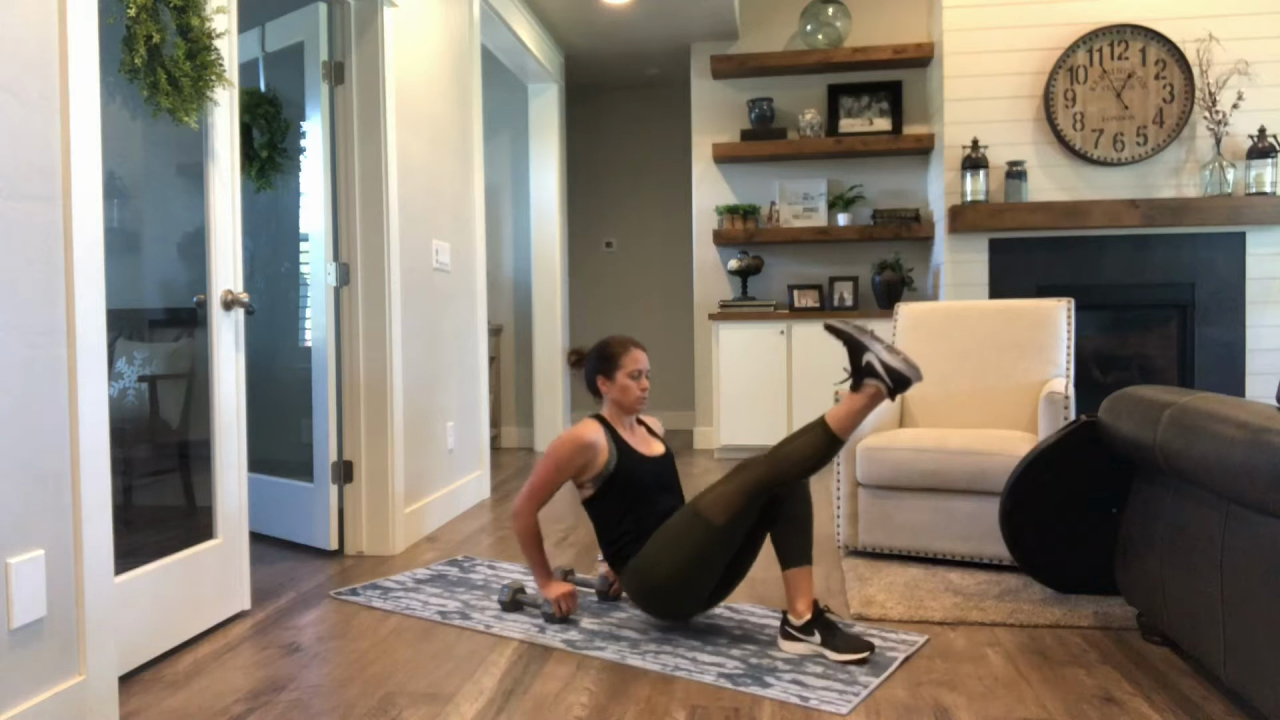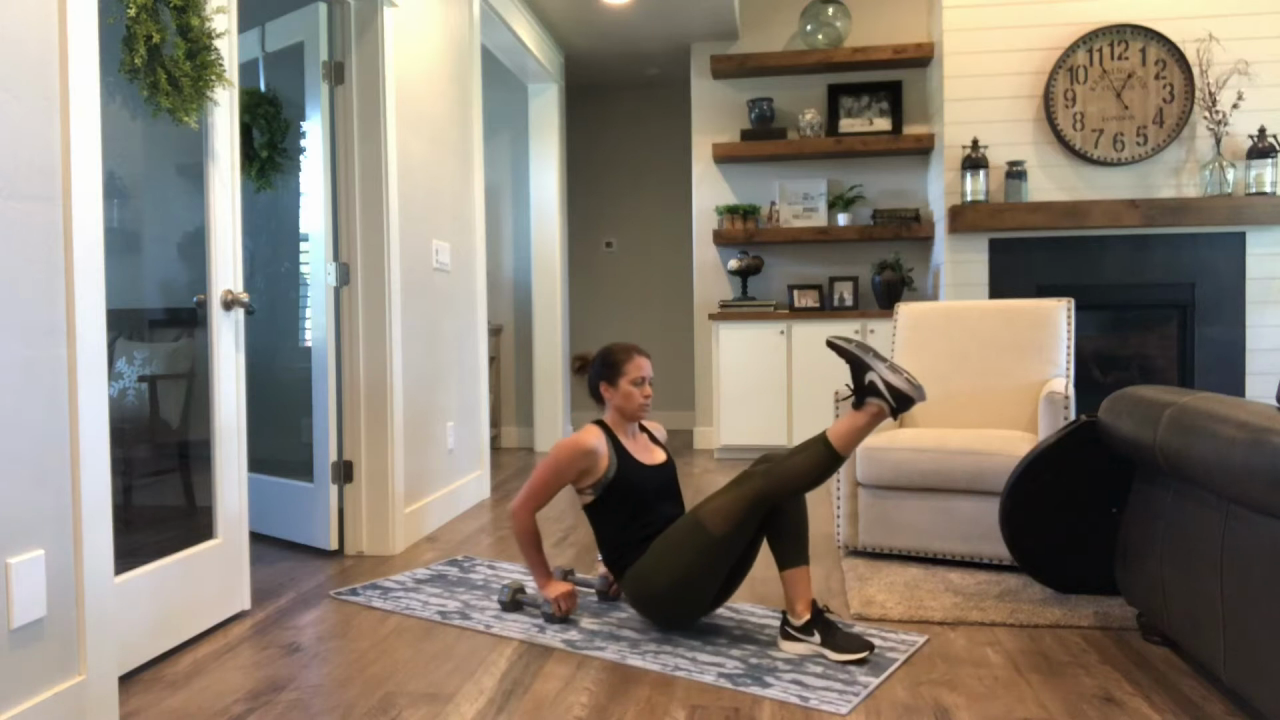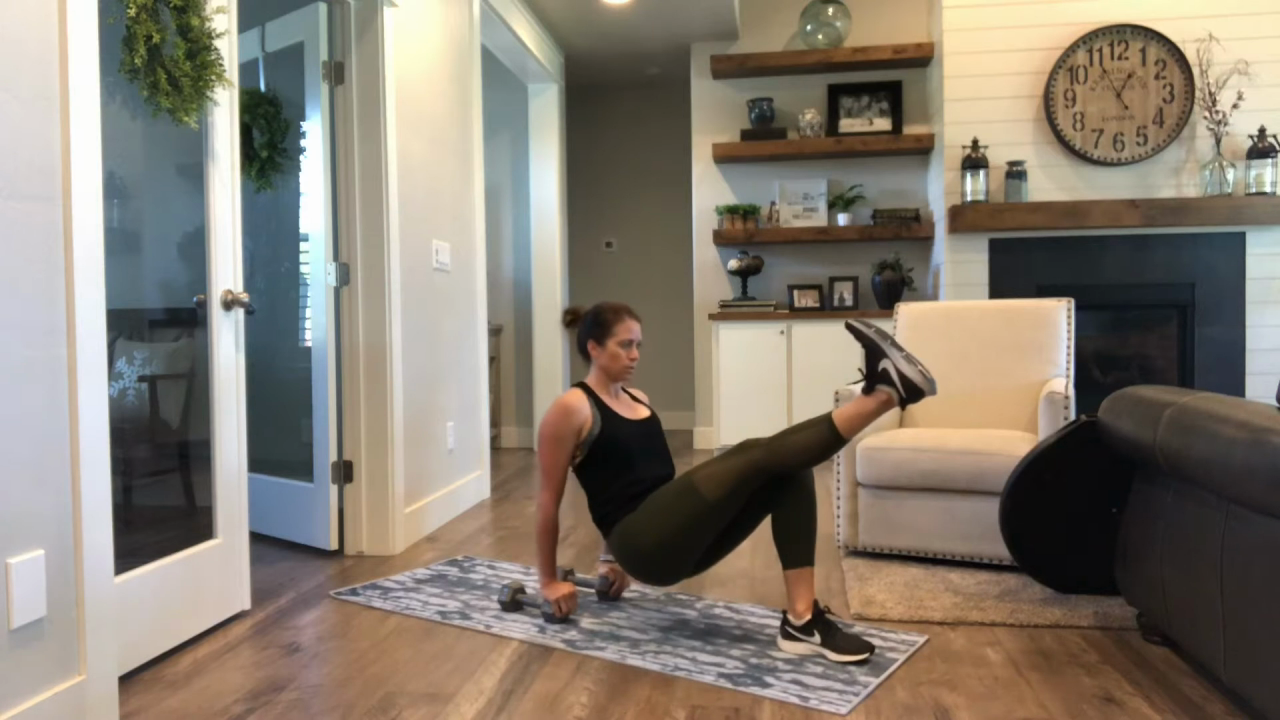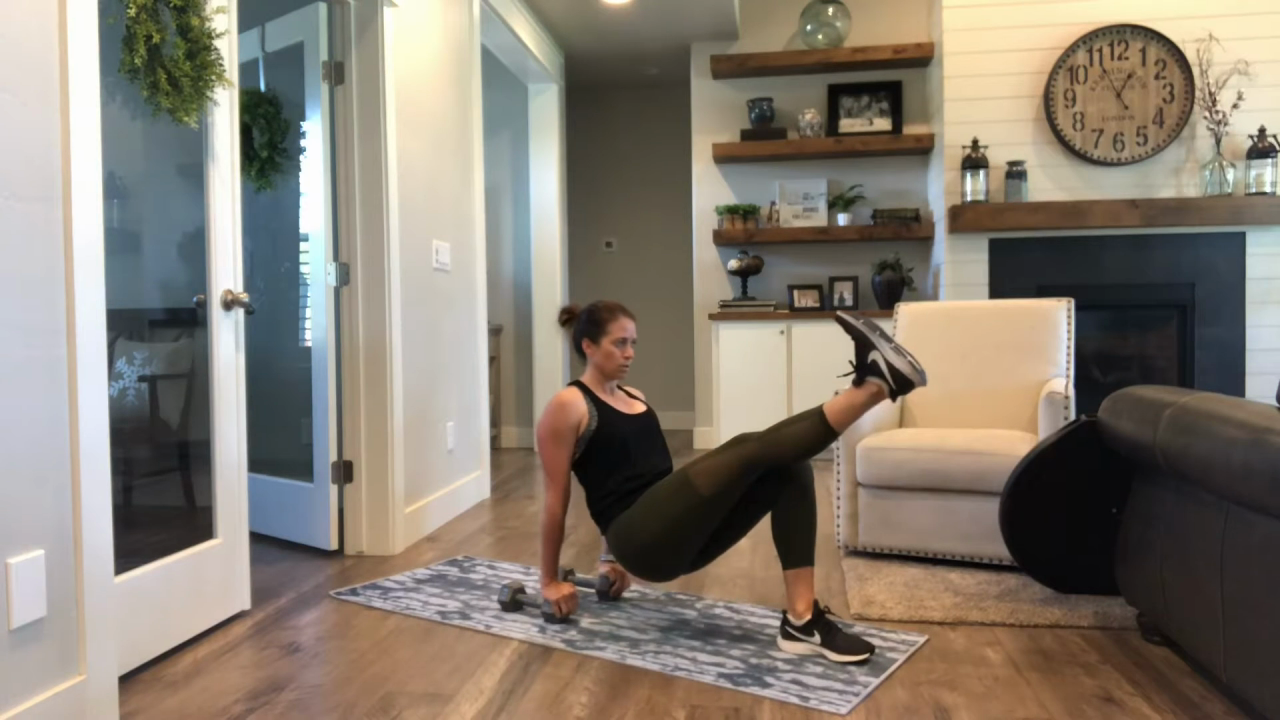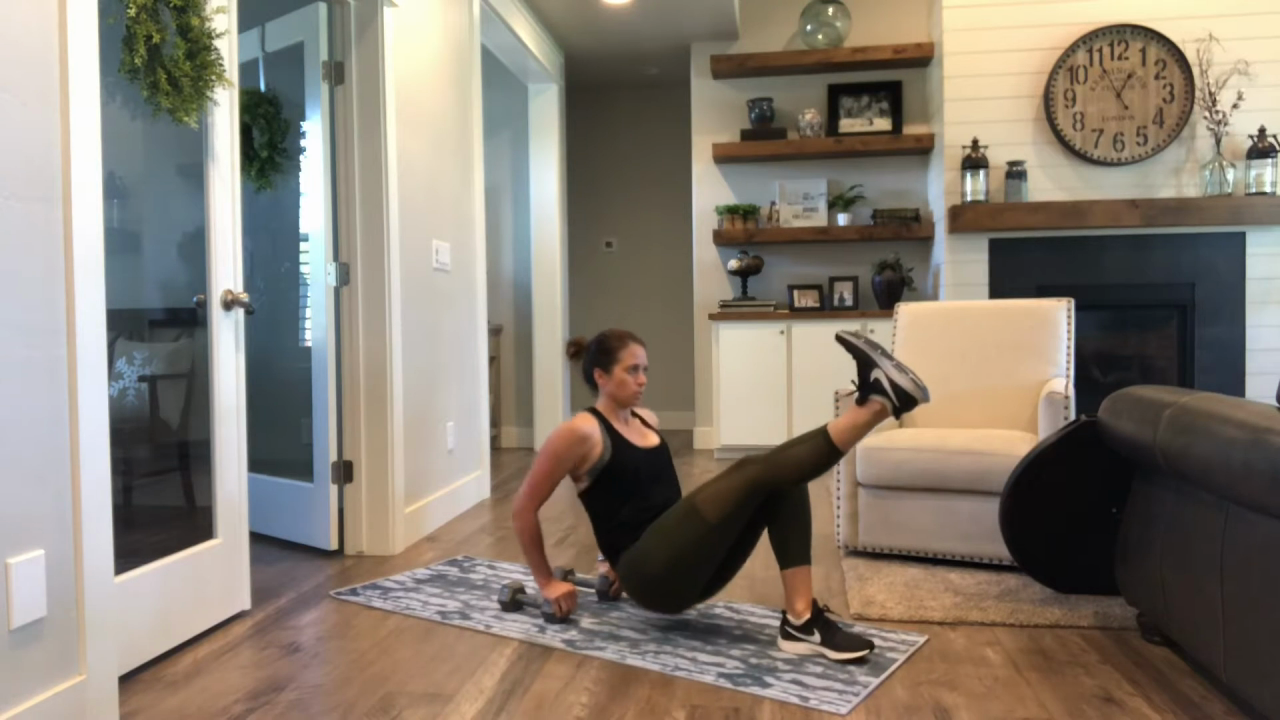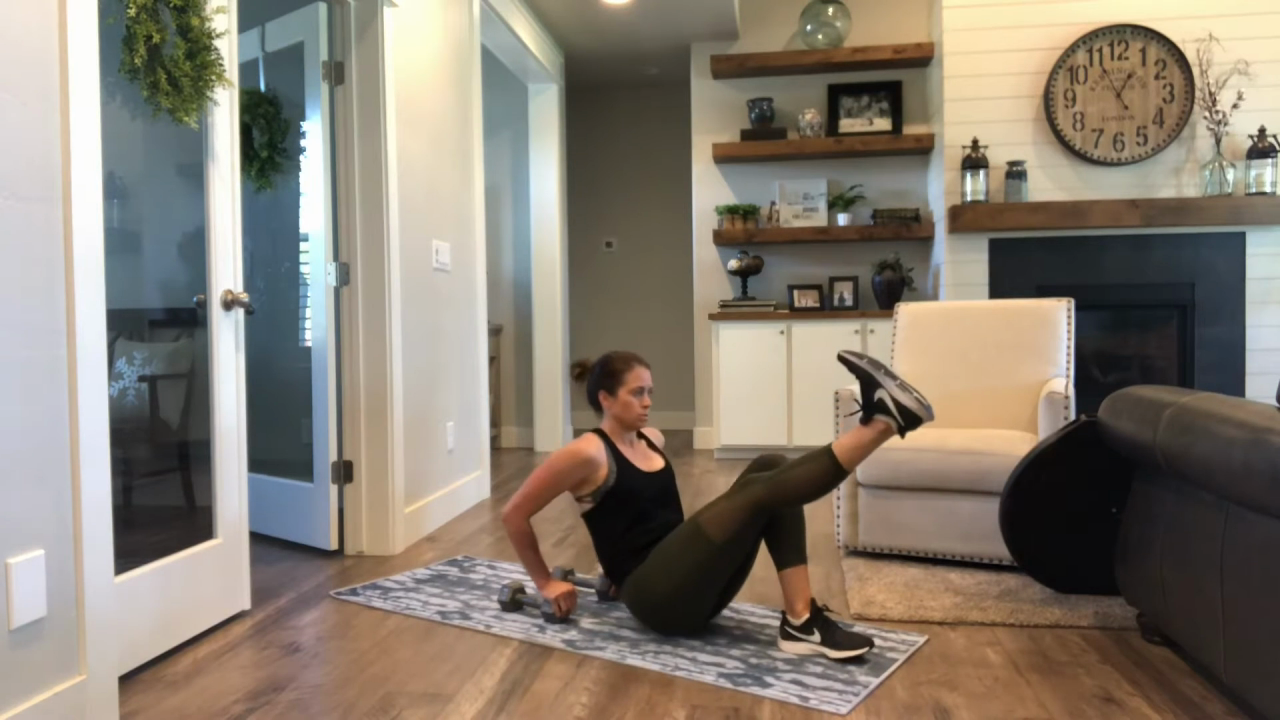
dt=0.4s
person 1, frame 1
left shoulder: (650, 429)
right shoulder: (585, 440)
right elbow: (523, 509)
left wrist: (614, 560)
right wrist: (547, 582)
left hip: (694, 569)
right hip: (657, 580)
left knee: (785, 479)
right knee: (757, 474)
left ankle: (801, 623)
person 1, frame 2
left shoulder: (655, 435)
right shoulder: (588, 446)
right elbow: (520, 509)
left wrist: (613, 558)
right wrist: (547, 582)
left hip: (696, 576)
right hip: (656, 588)
left knee: (774, 471)
right knee: (758, 484)
left ankle: (802, 624)
person 1, frame 3
left shoulder: (638, 400)
right shoulder: (571, 409)
right elbow: (548, 500)
left wrist: (610, 558)
right wrist: (549, 581)
left hip: (682, 535)
right hip: (646, 545)
left knee: (789, 470)
right knee: (755, 456)
left ankle: (801, 622)
right ankle: (883, 394)
person 1, frame 4
left shoulder: (633, 397)
right shoulder: (567, 406)
right elbow: (556, 499)
left wrist: (612, 559)
right wrist: (550, 581)
left hip: (682, 532)
right hip: (645, 540)
left knee: (788, 467)
right knee: (750, 451)
left ankle: (801, 622)
right ankle: (873, 385)
person 1, frame 5
left shoulder: (645, 420)
right shoulder: (580, 433)
right elbow: (523, 509)
left wrist: (615, 559)
right wrist: (547, 582)
left hip: (688, 563)
right hip: (652, 573)
left knee: (781, 478)
right knee: (754, 473)
left ankle: (801, 623)
person 1, frame 6
left shoulder: (652, 440)
right shoulder: (587, 455)
right elbow: (513, 514)
right wrist: (546, 583)
left hip: (693, 581)
right hip: (656, 594)
left knee: (771, 469)
right knee: (758, 492)
left ankle: (801, 623)
